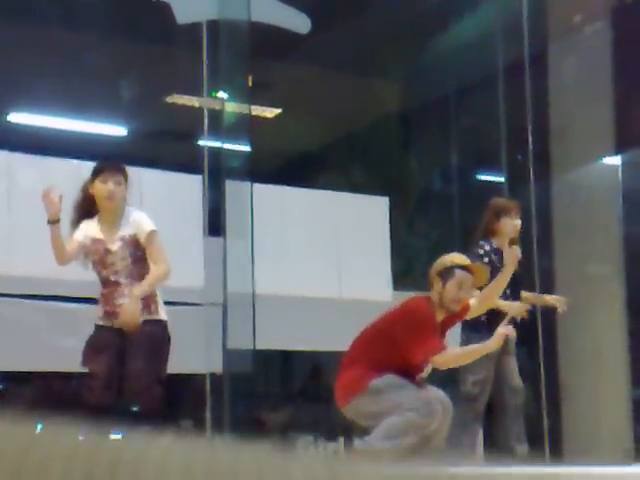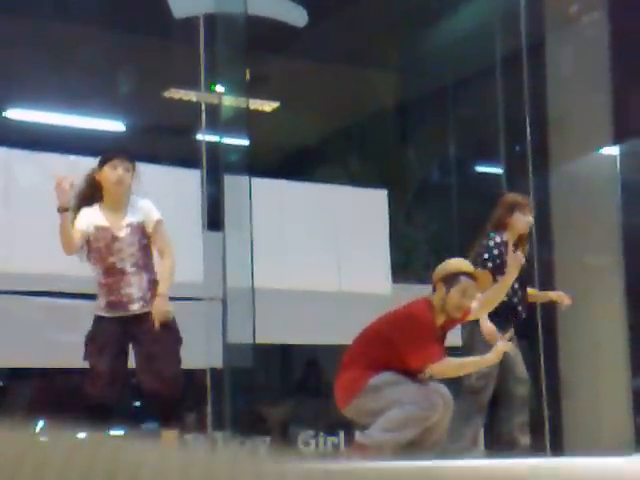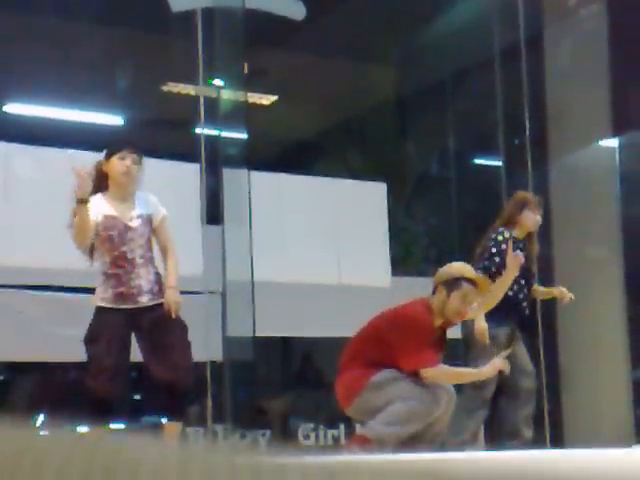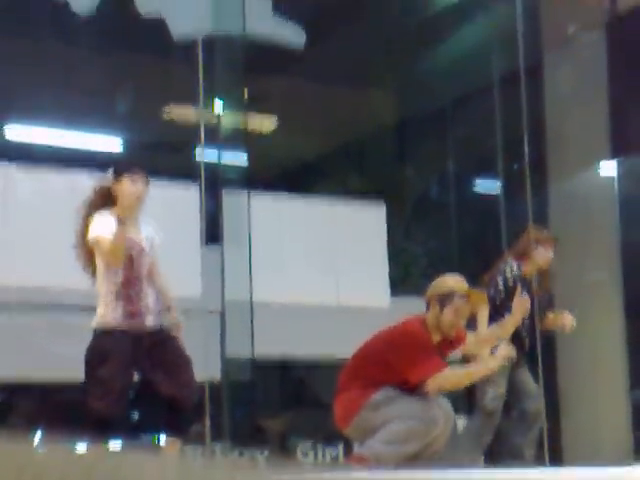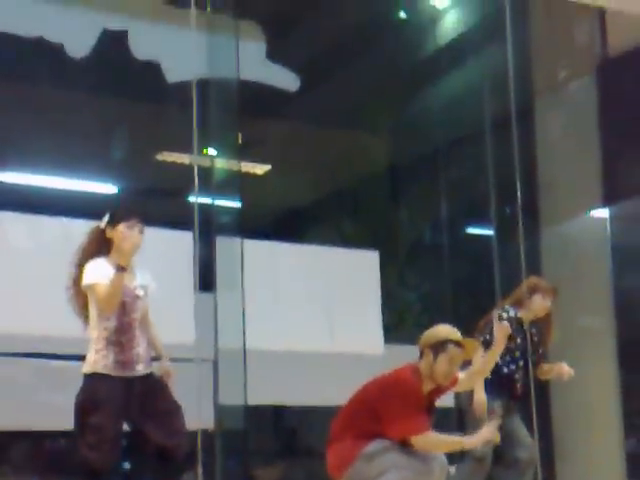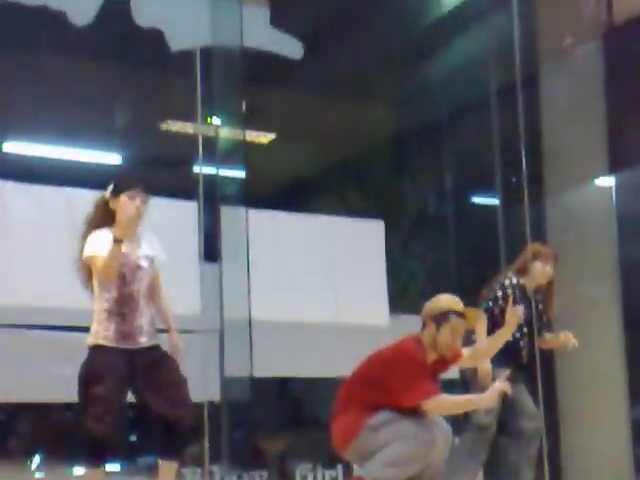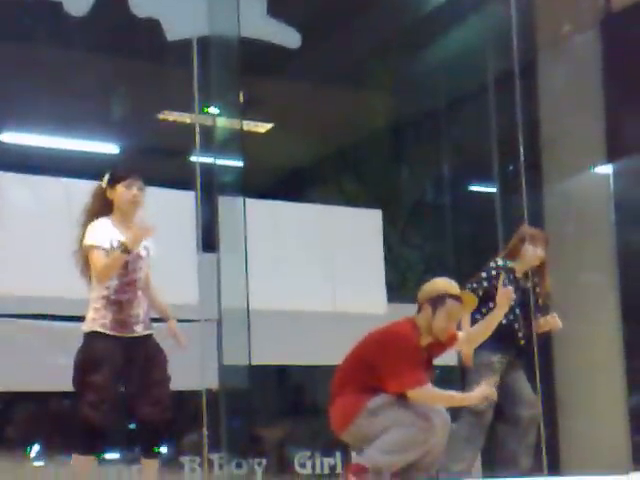
dt=0.3s
person 1, frame 1
left shoulder: (138, 220)
right shoulder: (87, 228)
left elbow: (162, 267)
right elbow: (63, 259)
left wrist: (137, 296)
right wrist: (54, 219)
left hip: (145, 317)
right hip: (108, 322)
left knee: (142, 385)
right knee: (97, 391)
person 1, frame 2
left shoulder: (144, 208)
right shoulder: (89, 215)
left elbow: (167, 255)
right elbow: (70, 248)
left wrist: (162, 295)
right wrist: (65, 208)
left hip: (148, 310)
right hip: (108, 314)
left knee: (165, 378)
right knee: (100, 387)
person 1, frame 3
left shoulder: (149, 202)
right shoulder: (94, 205)
left elbow: (168, 249)
right elbow: (82, 240)
left wrist: (171, 286)
right wrist: (82, 198)
left hip: (153, 302)
right hip: (111, 306)
left knee: (177, 371)
right knee: (103, 380)
person 1, frame 4
left shoulder: (146, 227)
right shoulder: (101, 221)
right elbow: (113, 257)
left wrist: (171, 309)
right wrist: (123, 217)
left hip: (151, 326)
right hip: (114, 327)
left knee: (183, 391)
right knee: (107, 402)
person 1, frame 5
left shoulder: (141, 275)
right shoulder: (97, 267)
right elbow: (107, 305)
left wrist: (162, 357)
right wrist: (121, 264)
left hip: (141, 374)
right hip: (104, 374)
left knee: (172, 439)
right knee: (100, 451)
person 1, frame 6
left shoulder: (150, 243)
right shoulder: (99, 238)
right elbow: (105, 276)
left wrist: (172, 330)
right wrist: (120, 236)
left hip: (147, 346)
right hip: (108, 346)
left knee: (177, 413)
right knee: (102, 425)
person 1, frame 7
left shoulder: (141, 235)
right shoulder: (100, 228)
right elbow: (99, 275)
left wrist: (168, 317)
right wrist: (128, 246)
left hip: (140, 336)
right hip: (104, 334)
left knee: (155, 413)
right knee: (95, 414)
person 2, frame 1
left shoulder: (509, 254)
right shoulder: (483, 251)
left wrist: (544, 299)
right wrist: (503, 305)
right hip: (481, 333)
left knee: (513, 395)
right knee: (475, 398)
left ankle: (513, 456)
person 2, frame 2
left shoulder: (516, 249)
right shoulder: (492, 243)
left wrist: (549, 295)
right wrist: (484, 321)
left hip: (505, 330)
right hip: (486, 329)
left knee: (518, 387)
right knee: (478, 391)
left ankle: (513, 449)
right ankle: (463, 452)
person 2, frame 3
left shoulder: (523, 246)
right shoulder: (500, 238)
left elbow: (527, 289)
left wrist: (553, 291)
right wrist: (479, 318)
left hip: (509, 325)
right hip: (491, 322)
left knee: (524, 381)
right knee: (482, 385)
left ankle: (515, 442)
right ankle: (461, 445)
person 2, frame 4
left shoulder: (535, 281)
right shoulder: (509, 270)
left elbow: (544, 318)
right elbow: (485, 303)
left wrist: (561, 319)
left hip: (514, 353)
left knee: (532, 404)
right knee: (490, 406)
left ankle: (513, 461)
person 2, frame 5
left shoulder: (533, 332)
right shoulder: (505, 315)
left elbow: (539, 369)
left wrist: (557, 369)
right wrist: (478, 391)
left hip: (508, 400)
right hip: (486, 395)
left knee: (524, 453)
right knee: (481, 454)
person 2, frame 6
left shoulder: (537, 299)
right shoulder: (508, 284)
left elbow: (538, 339)
right elbow: (483, 315)
left wrist: (561, 339)
left hip: (514, 369)
right hip: (492, 363)
left knee: (530, 424)
right knee: (485, 424)
person 2, frame 7
left shoulder: (532, 283)
right shoulder: (499, 267)
left elbow: (531, 324)
left wrist: (548, 322)
left hip: (511, 354)
right hip: (487, 349)
left knee: (528, 409)
right knee: (480, 409)
person 3, frame 1
left shoulder: (443, 309)
right shoulder: (417, 312)
left elbow: (481, 304)
right elbow: (441, 359)
left wrist: (508, 268)
right wrist: (491, 344)
left hip: (385, 384)
right hip: (358, 387)
left knee: (440, 408)
right knee: (426, 408)
person 3, frame 2
left shoulder: (443, 311)
right shoulder: (417, 316)
left elbow: (482, 307)
right elbow: (438, 367)
left wrist: (511, 273)
right wrist: (489, 358)
left hip: (384, 383)
right hip: (358, 386)
left knee: (441, 401)
right knee: (429, 401)
right ankle: (363, 451)
person 3, frame 3
left shoulder: (442, 312)
right shoulder: (415, 318)
left elbow: (481, 305)
right elbow: (430, 372)
left wrist: (509, 274)
right wrist: (482, 372)
left hip: (386, 383)
right hip: (358, 386)
left knee: (443, 396)
right knee: (433, 395)
right ankle: (364, 443)
person 3, frame 4
left shoulder: (441, 331)
right shoulder: (412, 334)
left elbow: (477, 343)
right elbow: (439, 380)
left wrist: (515, 316)
right wrist: (491, 365)
left hip: (383, 402)
right hip: (357, 406)
left knee: (442, 415)
right knee: (431, 415)
right ankle: (363, 463)
person 3, frame 5
left shoulder: (431, 378)
right shoulder: (404, 384)
left elbow: (469, 379)
right elbow: (420, 440)
left wrist: (498, 346)
right wrist: (471, 442)
left hip: (375, 451)
right hip: (351, 455)
left knee: (436, 465)
person 3, frame 6
left shoulder: (435, 351)
right shoulder: (408, 354)
left elbow: (473, 357)
right elbow: (432, 405)
left wrist: (508, 328)
right wrist: (483, 399)
left hip: (381, 422)
right hip: (355, 428)
left knee: (441, 435)
right knee: (427, 437)
person 3, frame 7
left shoulder: (430, 334)
right shoulder: (402, 337)
left elbow: (468, 340)
right elbow: (418, 393)
left wrist: (499, 311)
right wrist: (470, 397)
left hip: (381, 400)
right hip: (354, 407)
left knee: (439, 421)
right knee: (426, 423)
